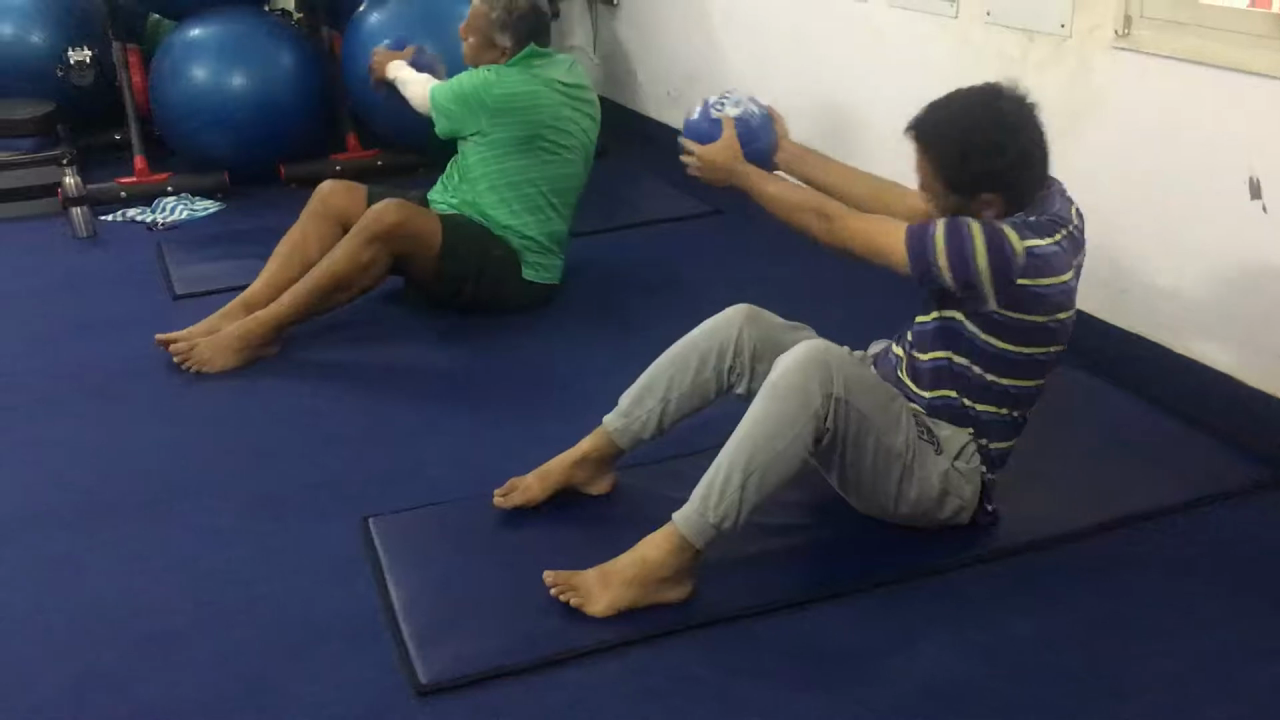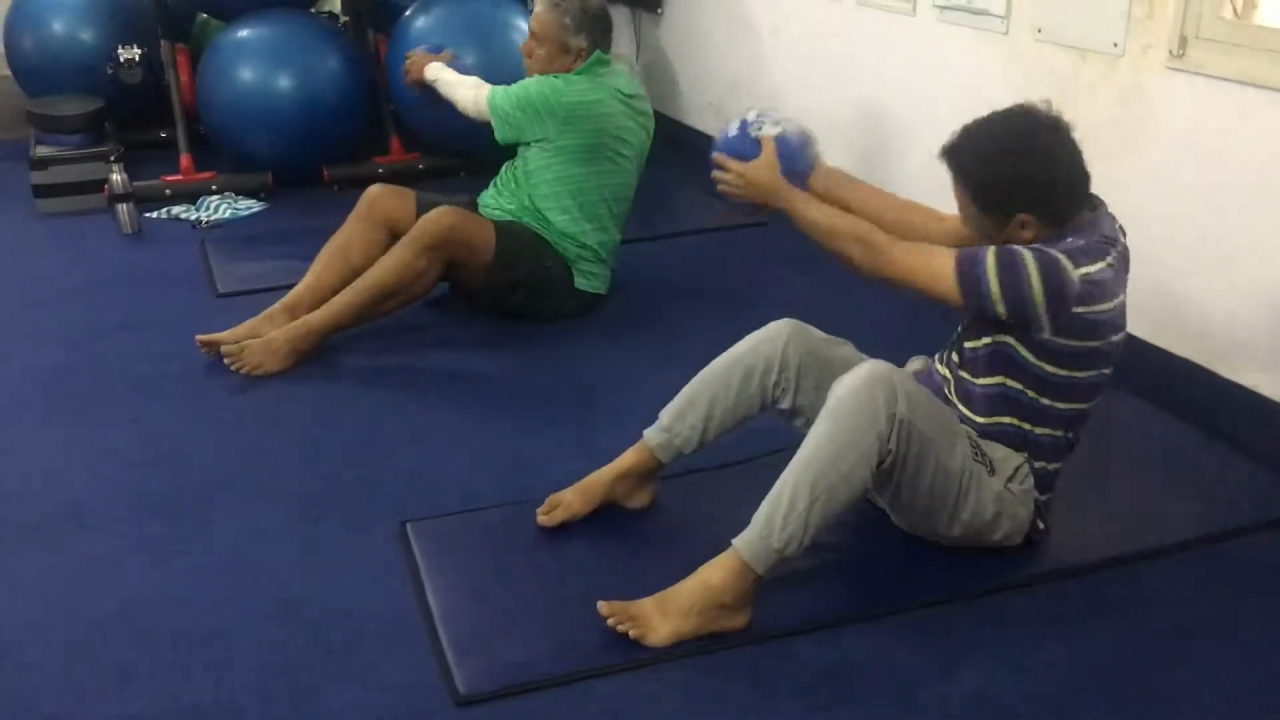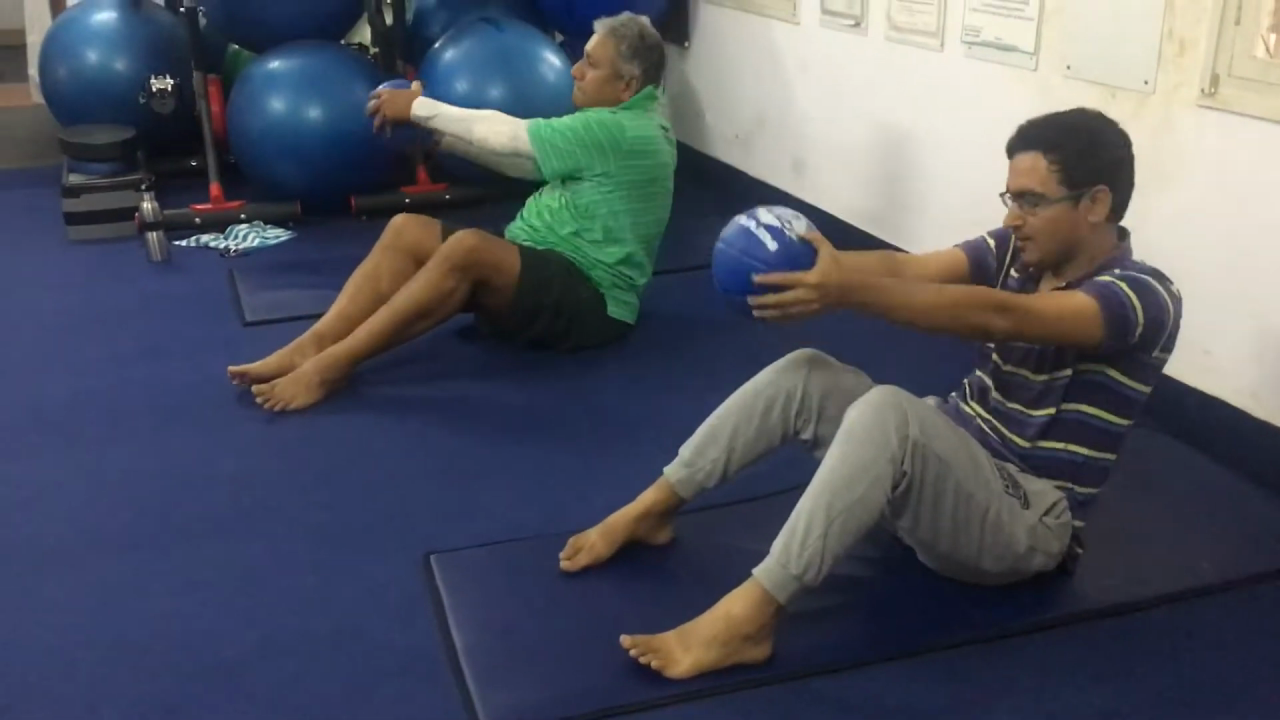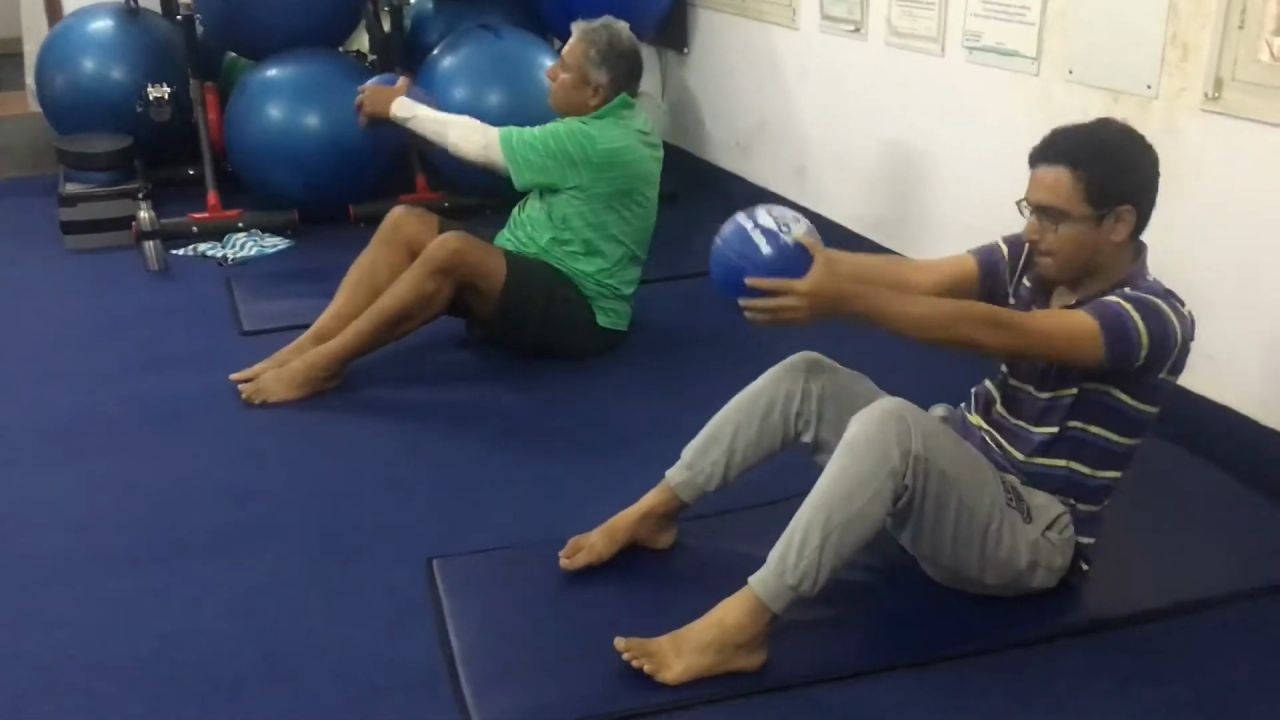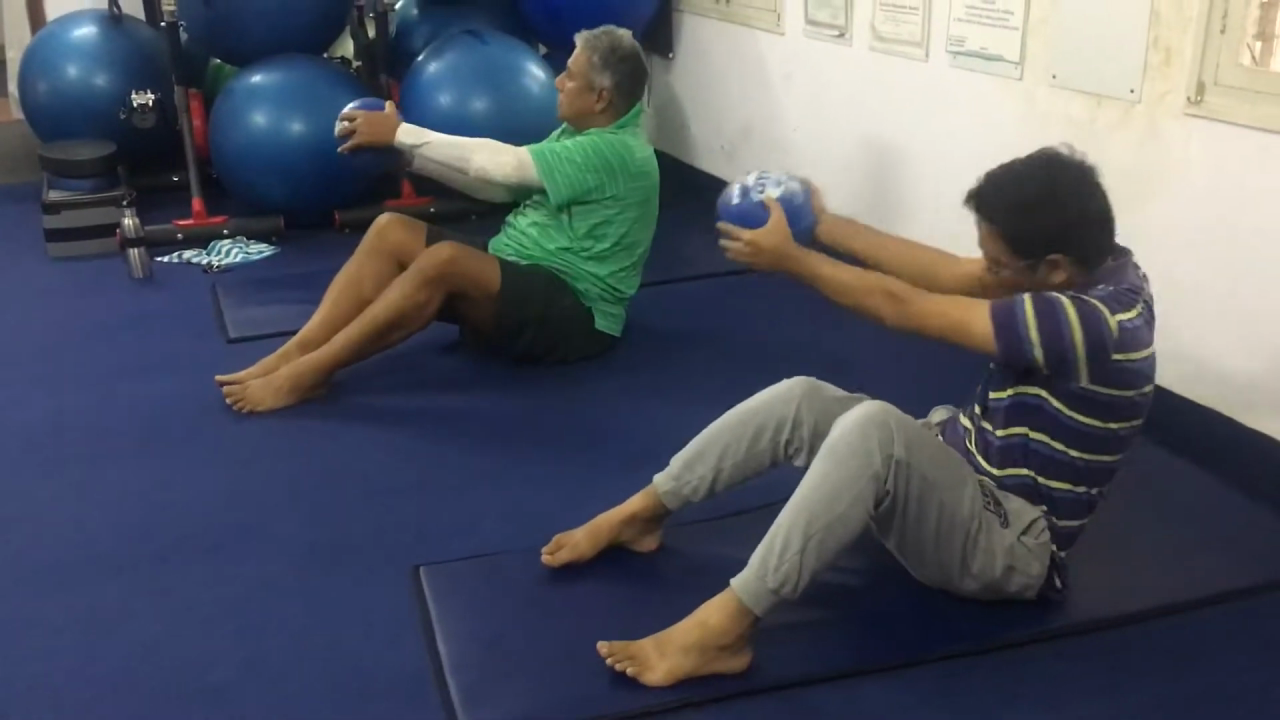
dt=1s
person 1, frame 1
left shoulder: (997, 250)
right shoulder: (1042, 194)
left elbow: (836, 225)
right elbow: (914, 211)
left wrist: (737, 170)
right wrist: (791, 154)
left hip: (938, 472)
left knee: (812, 364)
right knee: (742, 327)
left ankle: (668, 559)
right ankle: (591, 457)
person 1, frame 2
left shoulder: (1048, 276)
right shoulder: (1082, 221)
left elbow: (876, 254)
right elbow: (940, 234)
left wrist: (778, 194)
right wrist: (819, 177)
left hip: (991, 490)
left knee: (872, 386)
right knee: (786, 341)
left ankle: (726, 586)
right ankle: (629, 471)
person 1, frame 3
left shoulder: (1145, 299)
right shoulder: (1018, 250)
left elbow: (997, 317)
right elbow: (911, 270)
left wrist: (850, 291)
right wrist: (820, 266)
left hip: (1022, 521)
right hip: (949, 455)
left knee: (885, 412)
right knee: (804, 372)
left ankle: (747, 618)
right ankle: (649, 510)
person 1, frame 4
left shoulder: (1155, 321)
right shoulder: (1032, 260)
left elbow: (990, 331)
right elbow: (920, 278)
left wrist: (842, 301)
right wrist: (807, 260)
left hip: (1026, 535)
right hip: (958, 468)
left knee: (890, 424)
right knee: (807, 377)
left ankle: (741, 625)
right ankle: (652, 513)
person 1, frame 5
left shoulder: (1080, 324)
right shoulder: (1101, 264)
left elbow: (904, 306)
right elbow: (954, 278)
left wrist: (788, 257)
right wrist: (826, 224)
left hip: (1009, 544)
right hip: (962, 468)
left knee: (873, 427)
right knee: (800, 400)
left ankle: (722, 628)
right ankle: (638, 515)
person 2, frame 1
left shoulder: (494, 89)
right shoulder: (568, 73)
left elbow: (428, 98)
left wrist: (394, 68)
left hip: (512, 265)
left knee: (391, 218)
right knee: (333, 197)
left ankle: (257, 333)
right ankle: (239, 312)
person 2, frame 2
left shoulder: (563, 97)
right shoulder: (618, 84)
left elbow: (478, 101)
left wrist: (432, 70)
left hip: (559, 271)
left knee: (444, 226)
right knee: (381, 201)
left ankle: (302, 336)
right ankle: (285, 315)
person 2, frame 3
left shoulder: (617, 131)
right shoulder: (617, 121)
left elbow: (508, 136)
right elbow: (532, 162)
left wrist: (418, 108)
right wrist: (440, 135)
left hip: (587, 302)
left knee: (468, 248)
right knee: (407, 231)
left ankle: (332, 365)
right ankle: (313, 346)
person 2, frame 4
left shoulder: (590, 142)
right shoulder: (611, 121)
left elbow: (483, 145)
right elbow: (510, 154)
left wrist: (398, 107)
right wrist: (416, 117)
left hip: (577, 313)
left knee: (452, 251)
right knee: (404, 224)
left ankle: (322, 365)
right ankle: (311, 345)
person 2, frame 5
left shoulder: (614, 153)
right shoulder: (584, 134)
left elbow: (502, 165)
right elbow: (504, 187)
left wrist: (401, 134)
right wrist: (408, 155)
left hip: (573, 315)
left knee: (444, 261)
right knee: (390, 232)
left ankle: (310, 373)
right ankle: (295, 353)
